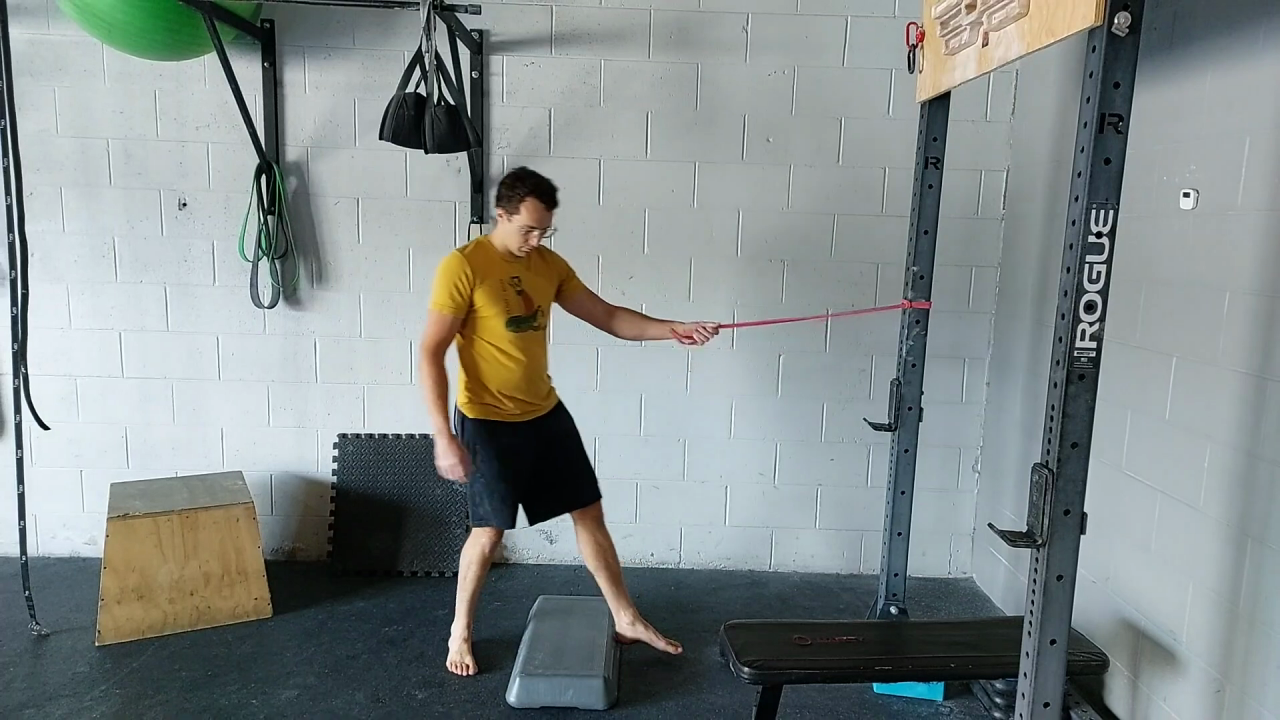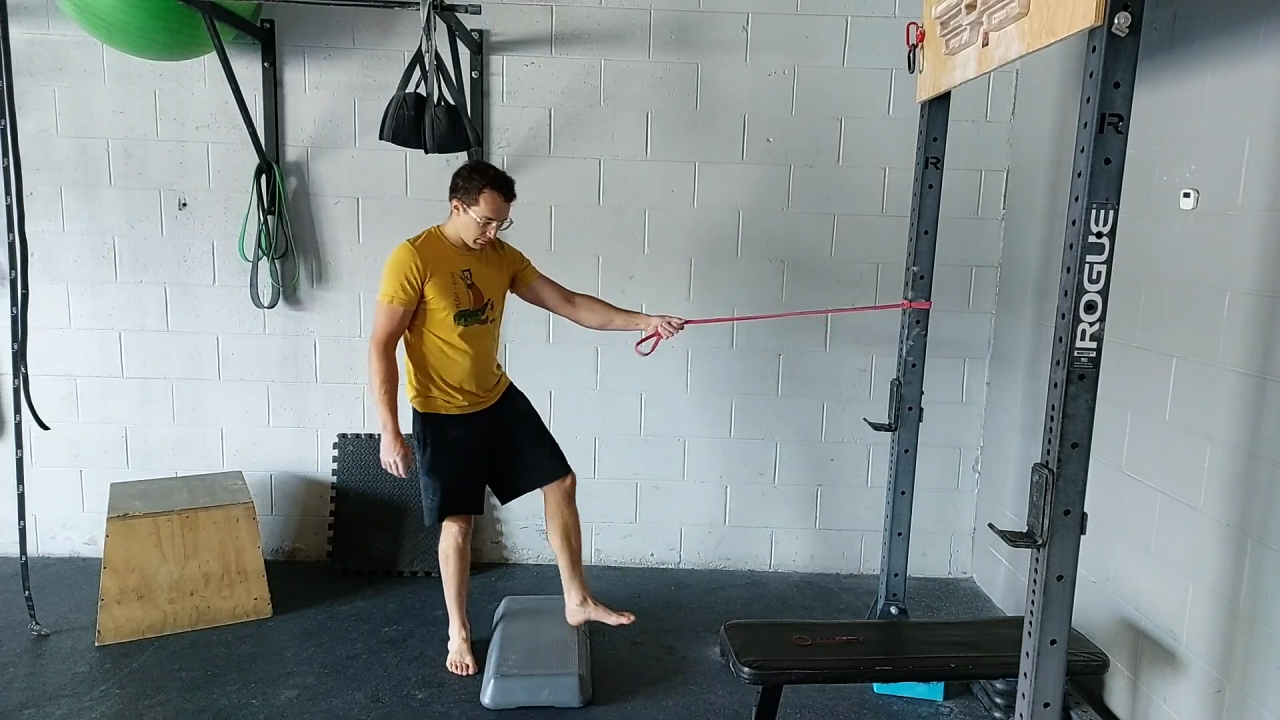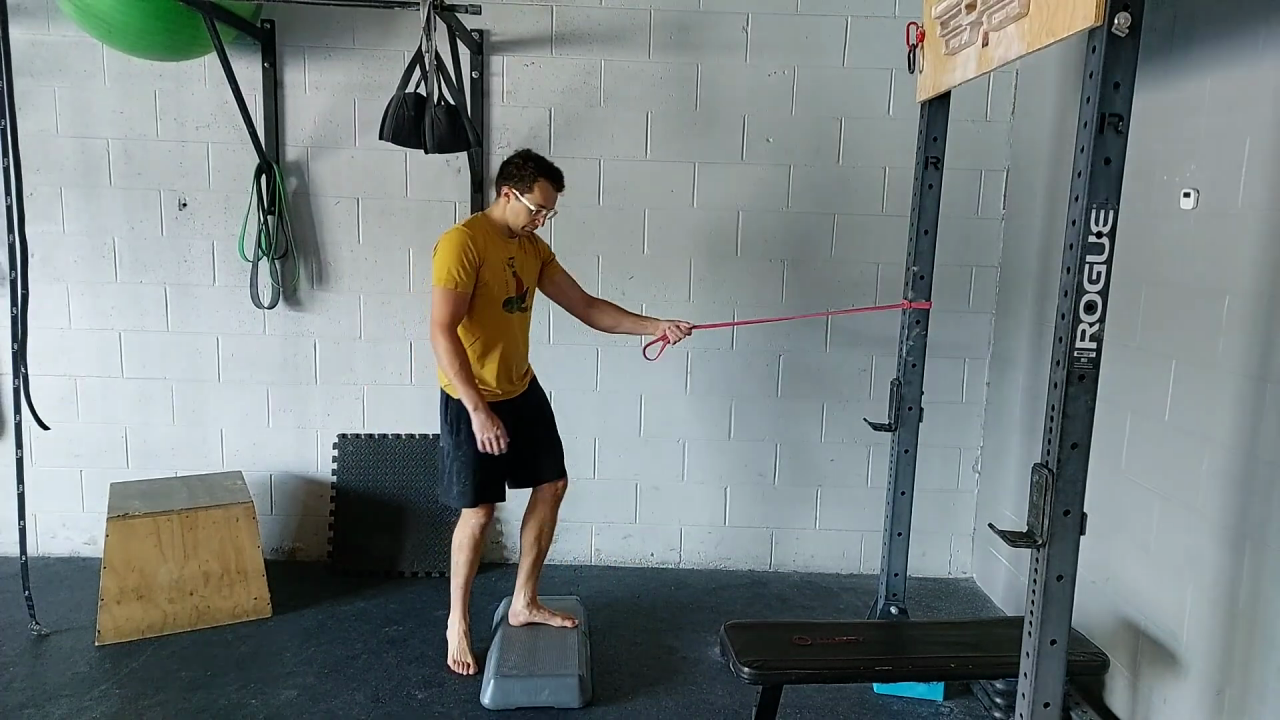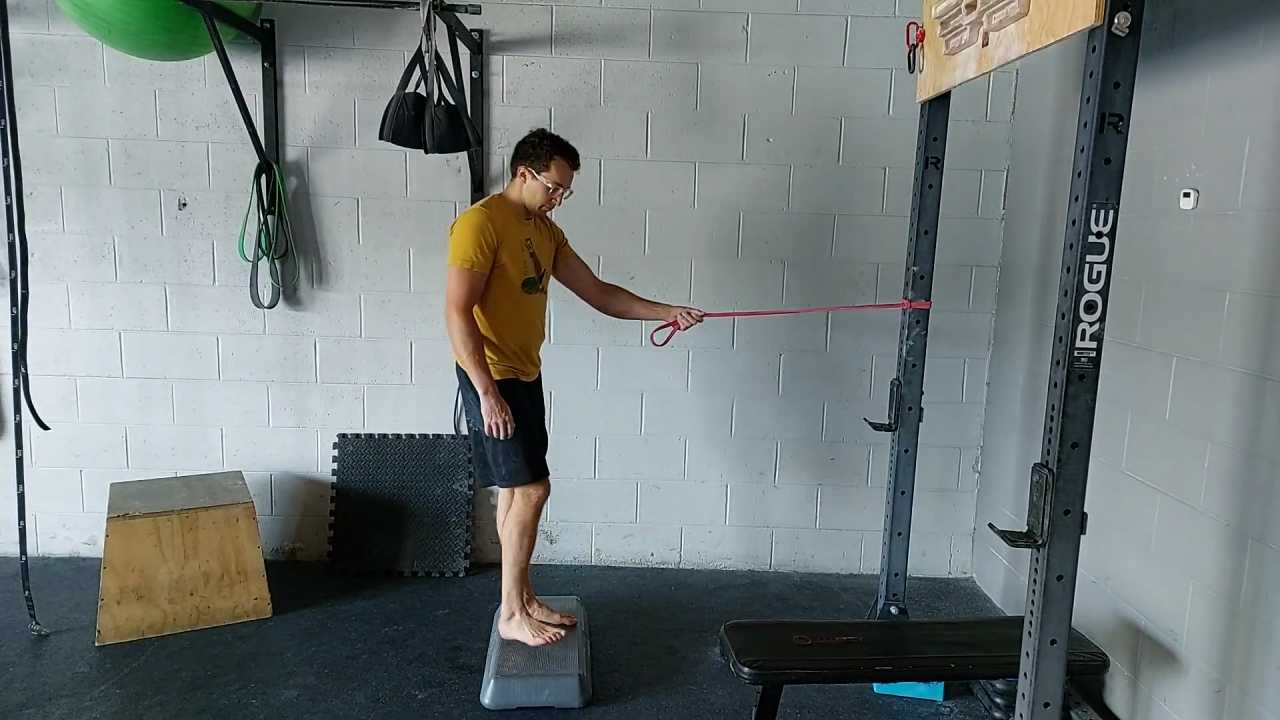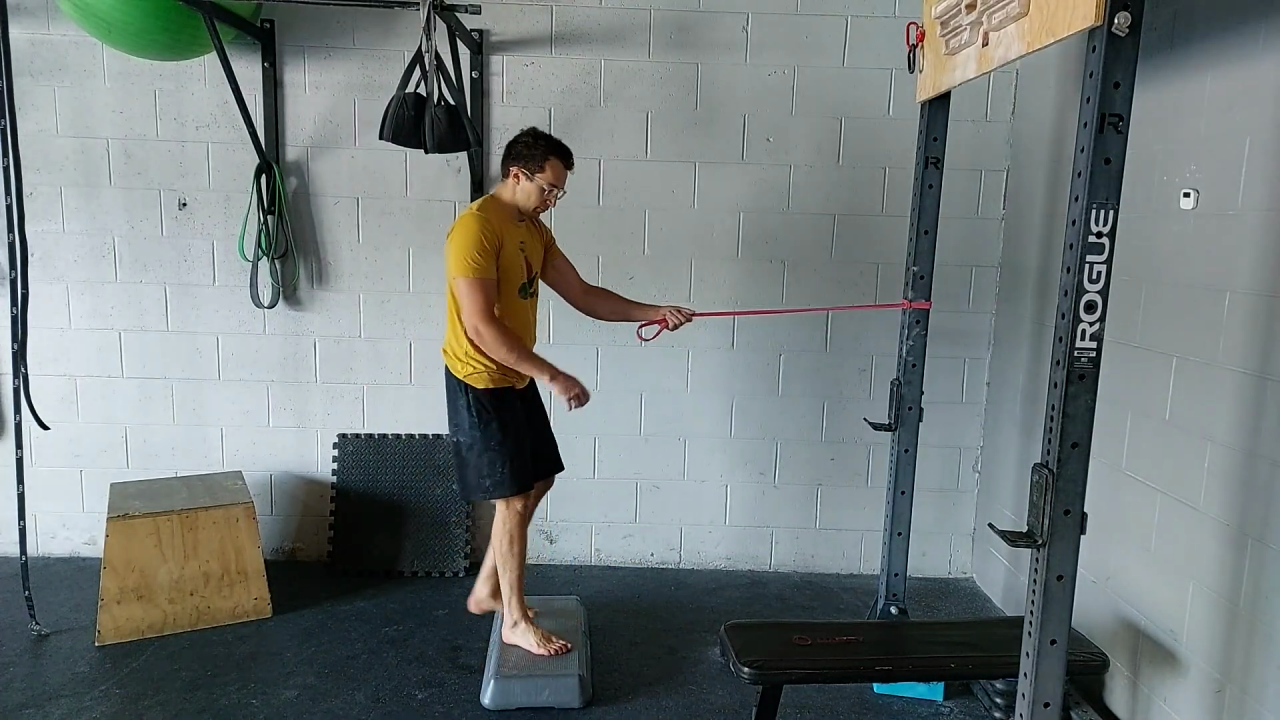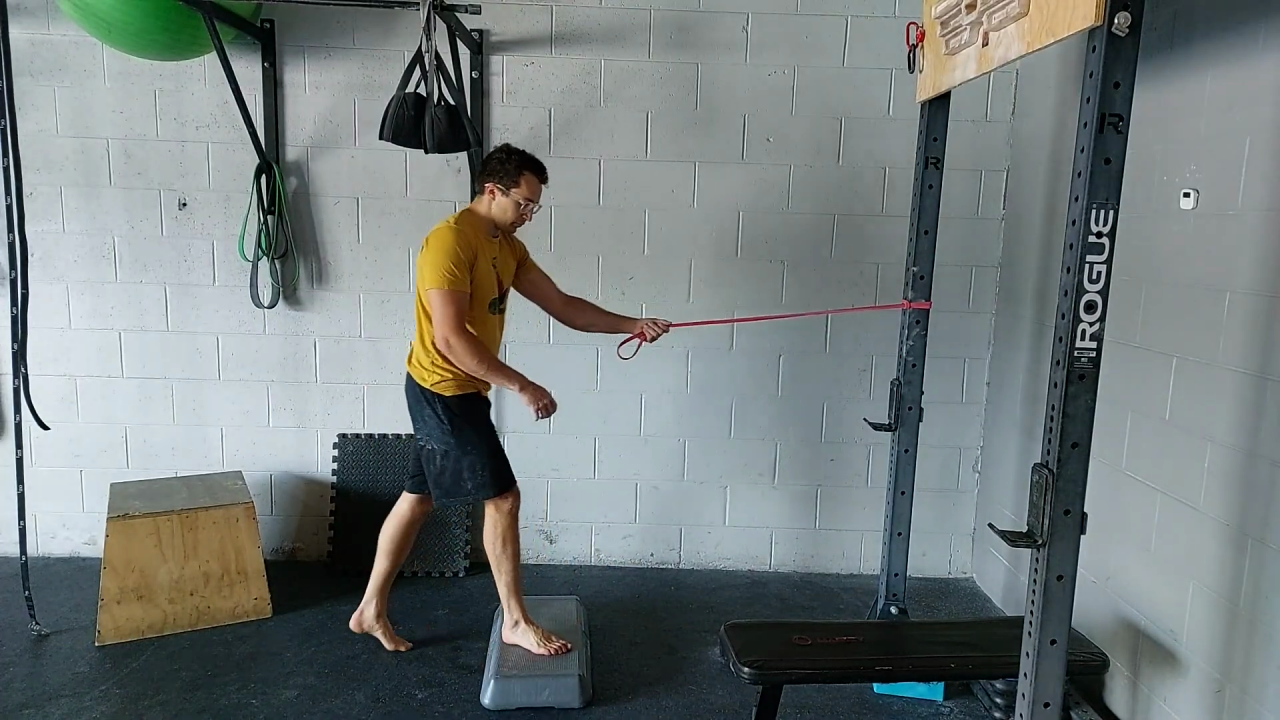
dt=0.5s
person 1, frame 1
left shoulder: (549, 264)
right shoulder: (463, 266)
left elbow: (608, 317)
right elbow: (431, 353)
left wrist: (678, 329)
right wrist: (444, 435)
left hip: (546, 413)
right hip: (490, 422)
left knee: (589, 514)
right knee: (489, 529)
left ankle: (627, 619)
right ankle: (459, 632)
person 1, frame 2
left shoulder: (503, 256)
right shoulder: (413, 258)
left elbow: (569, 304)
right elbow: (382, 346)
left wrist: (643, 321)
right wrist: (389, 430)
left hip: (501, 399)
right hip: (442, 414)
left knee: (560, 485)
right knee: (457, 523)
left ankle: (578, 600)
right ankle: (458, 632)
person 1, frame 3
left shoulder: (534, 248)
right shoulder: (462, 243)
left elbow: (585, 307)
right elbow: (442, 332)
left wrist: (654, 326)
right wrist: (478, 408)
left hip: (522, 390)
right hip: (471, 400)
left knee: (551, 487)
right knee: (477, 511)
left ankle: (524, 603)
right ankle: (458, 625)
person 1, frame 4
left shoulder: (546, 231)
right shoulder: (480, 224)
left elbow: (598, 293)
right elbow: (457, 313)
left wrist: (665, 312)
right wrist: (487, 392)
left hip: (526, 375)
right hip: (492, 379)
left knee: (518, 491)
right knee: (530, 489)
left ankle: (523, 600)
right ankle: (511, 615)
person 1, frame 5
left shoulder: (533, 230)
right shoulder: (476, 228)
left elbow: (582, 295)
right elbow: (480, 327)
left wrist: (653, 312)
right wrist: (553, 375)
left hip: (514, 381)
right hip: (481, 384)
left knee: (534, 484)
right knee: (513, 498)
left ankle: (488, 587)
right ankle: (515, 620)
person 1, frame 6
left shoulder: (507, 246)
right shoulder: (450, 241)
left elbow: (561, 305)
right elbow: (450, 338)
left wrist: (632, 325)
right wrist: (522, 386)
left hip: (459, 391)
right hip: (443, 391)
left knee: (418, 498)
right knee: (503, 498)
left ankle: (371, 610)
right ankle: (515, 620)
